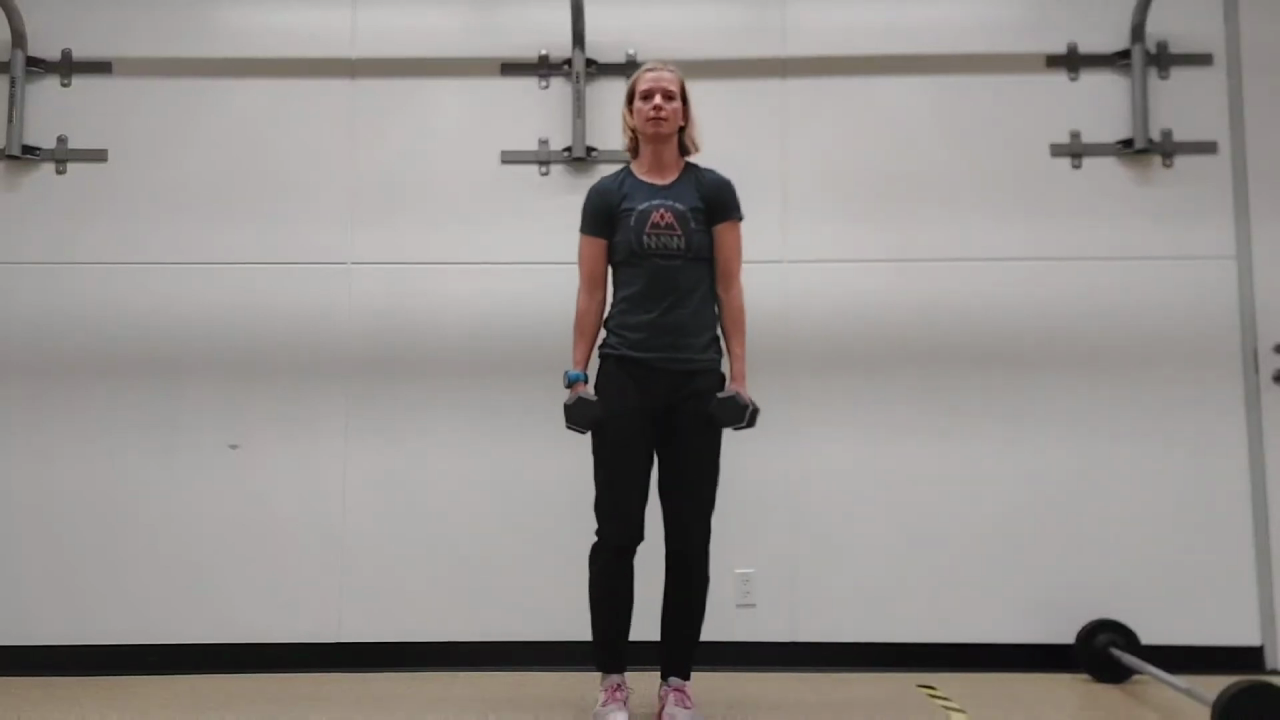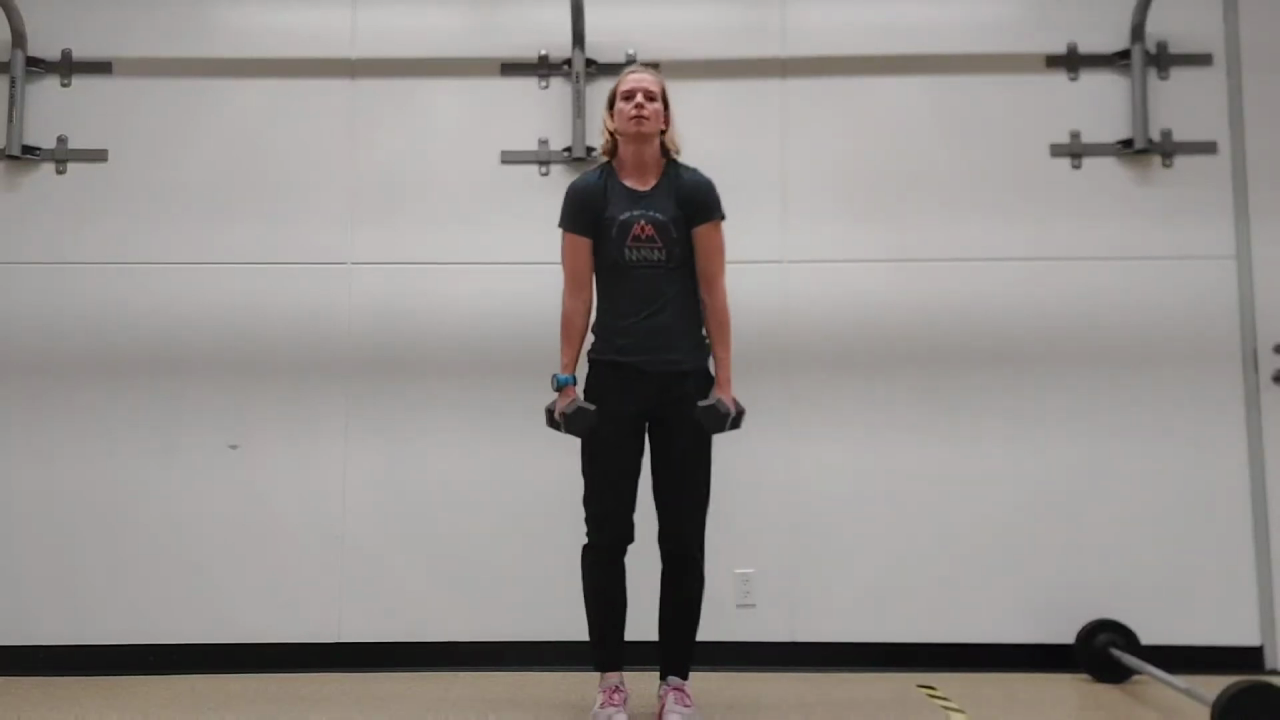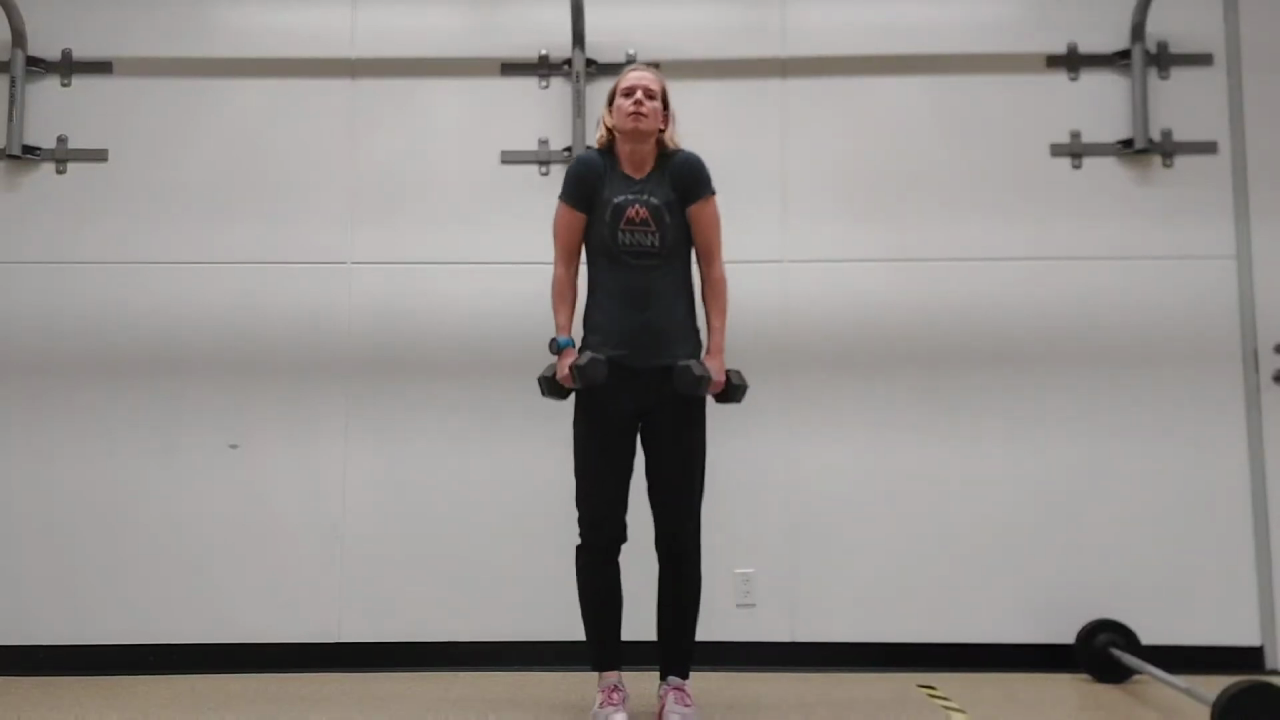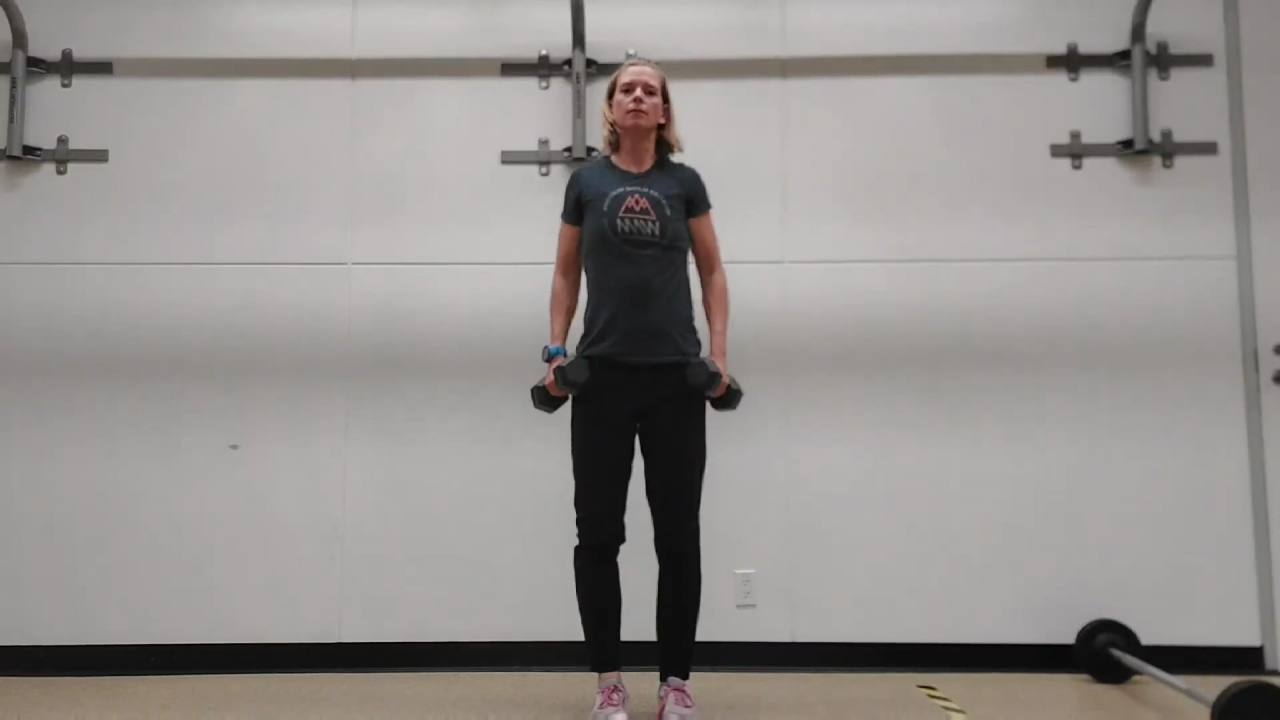
dt=0.3s
person 1, frame 1
left shoulder: (713, 189)
right shoulder: (606, 194)
left elbow: (729, 288)
right elbow: (591, 292)
left wrist: (739, 374)
right wrist: (577, 375)
left hip: (695, 379)
right hip: (625, 376)
left knee: (689, 534)
right knee: (618, 529)
person 1, frame 2
left shoulder: (693, 187)
right shoulder: (587, 191)
left elbow: (713, 290)
right elbow: (576, 293)
left wrist: (723, 378)
right wrist: (566, 378)
left hip: (683, 380)
right hip: (613, 378)
left knee: (683, 535)
right knee: (607, 532)
person 1, frame 3
left shoulder: (686, 170)
right shoulder: (586, 171)
left elbow: (711, 265)
right elbow: (565, 265)
left wrist: (715, 350)
right wrist: (565, 341)
left hip: (674, 375)
right hip: (606, 374)
left knee: (679, 532)
right knee: (600, 530)
person 1, frame 4
left shoulder: (685, 181)
right shoulder: (586, 181)
left elbow: (713, 274)
right elbow: (565, 275)
left wrist: (719, 352)
right wrist: (555, 350)
left hip: (674, 375)
right hip: (602, 375)
left knee: (678, 533)
right knee: (598, 530)
